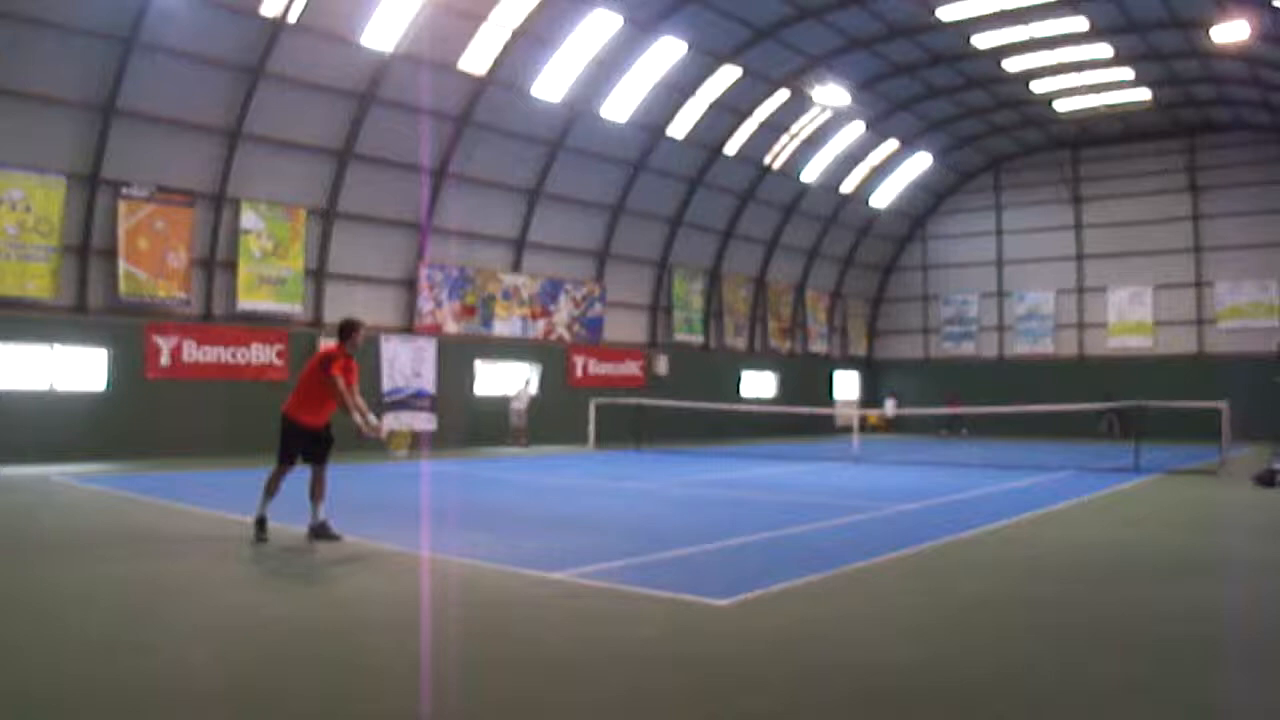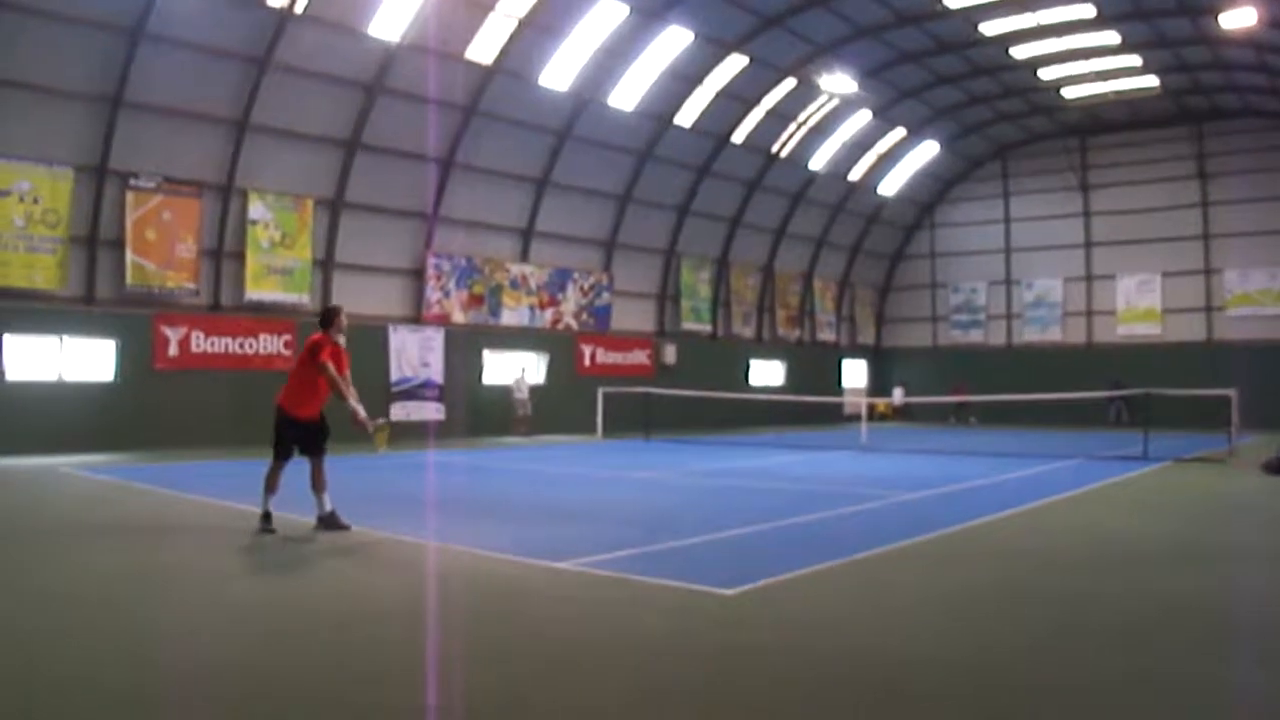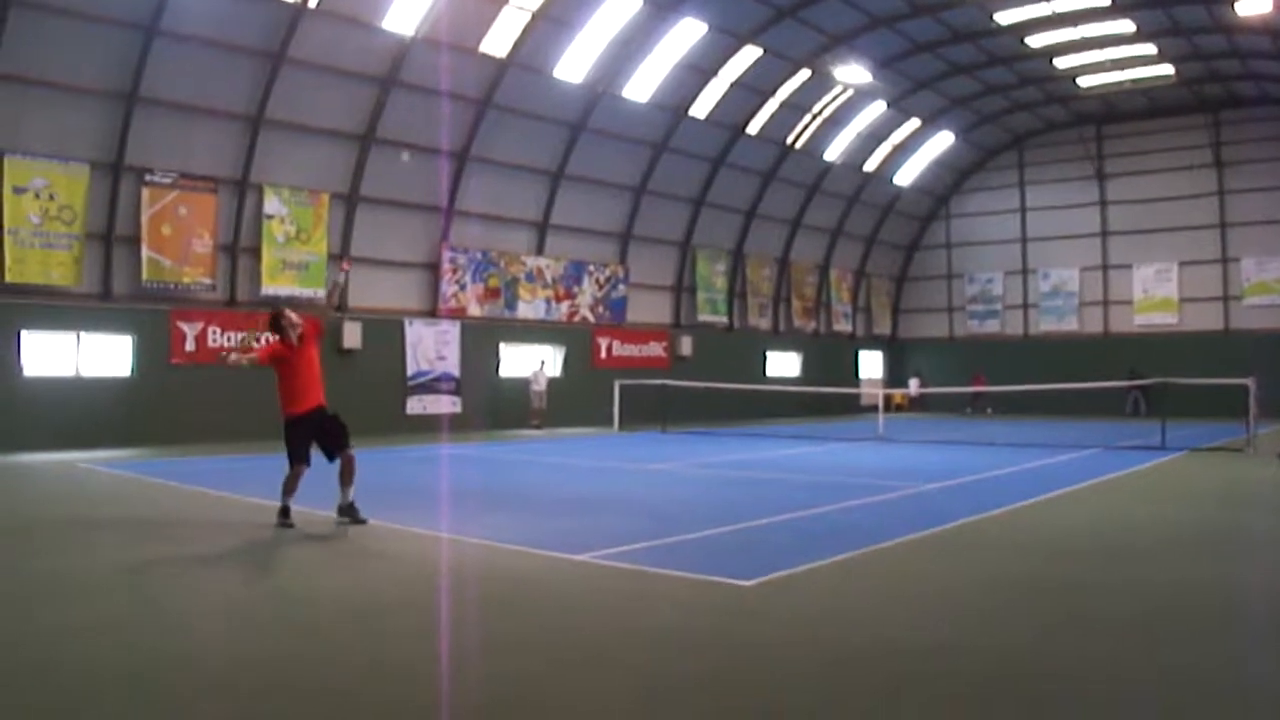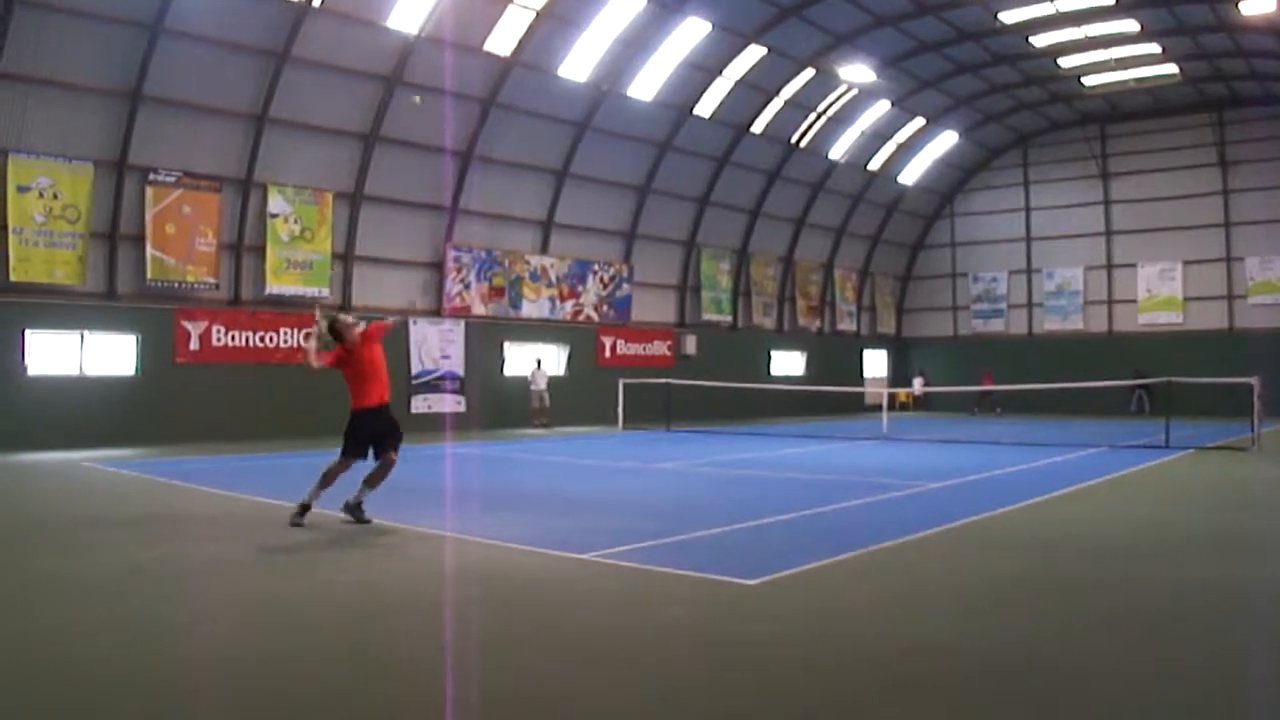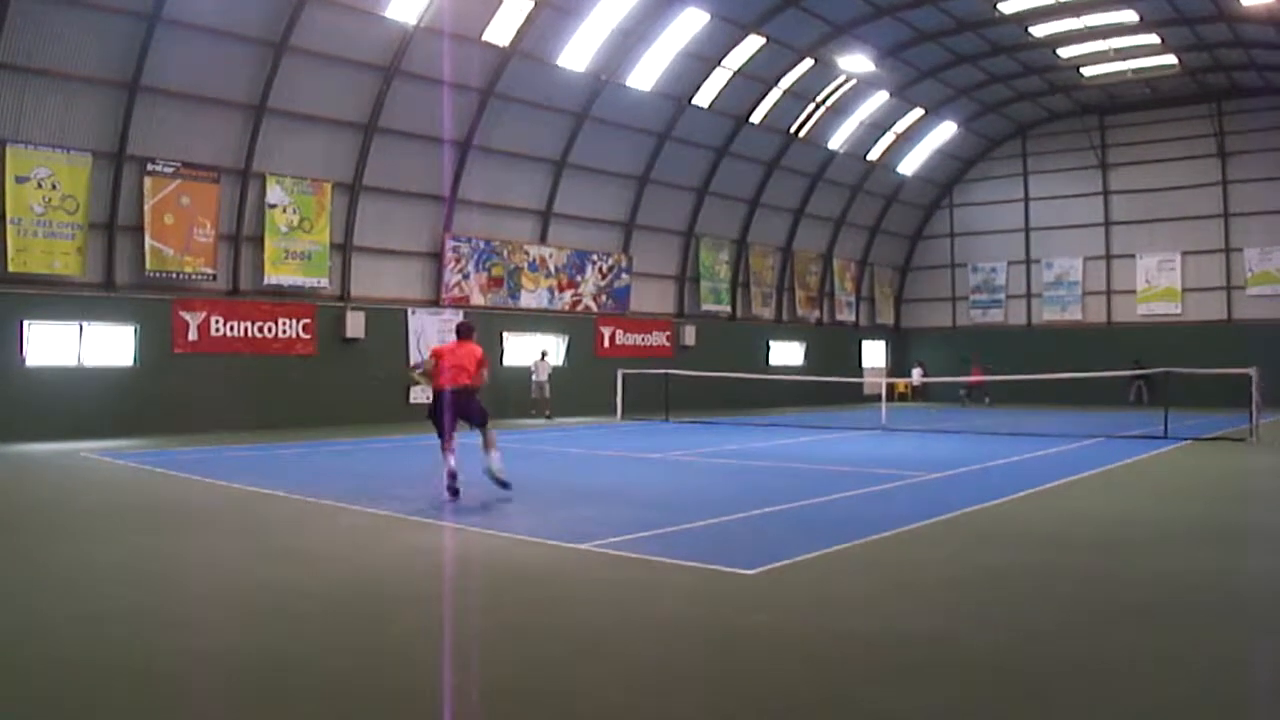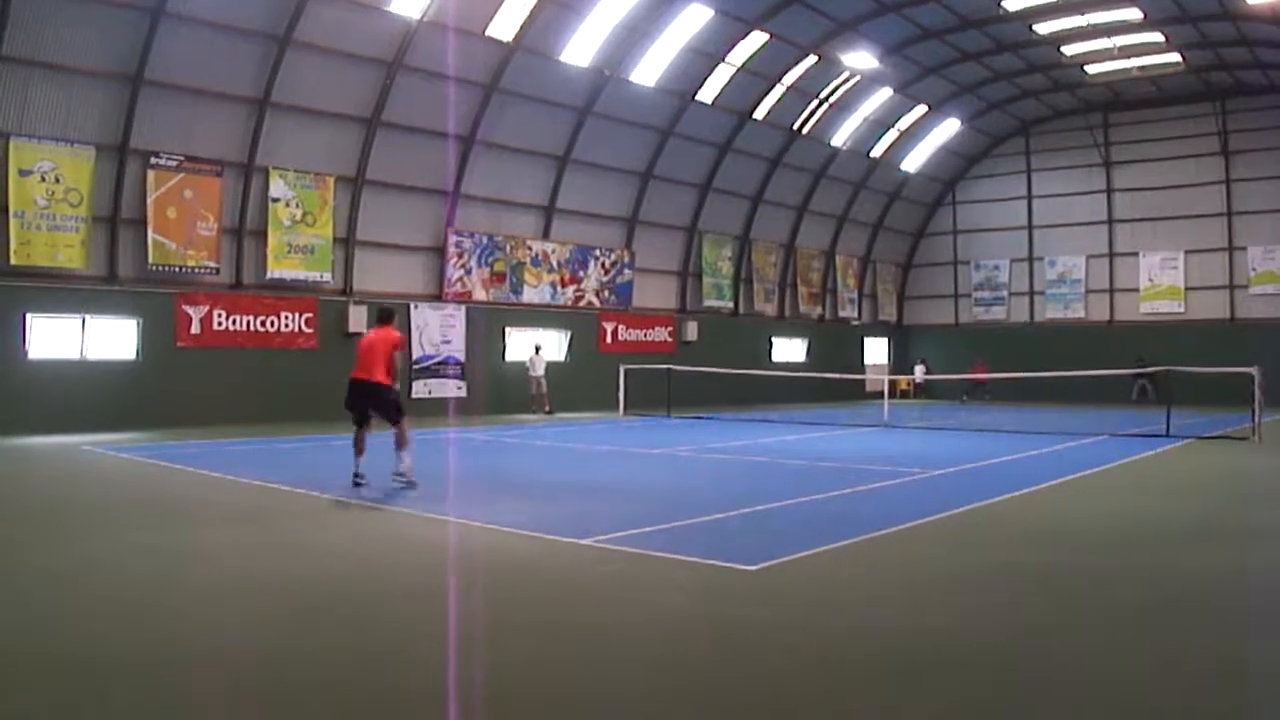
dt=0.7s
person 1, frame 1
left shoulder: (350, 363)
right shoulder: (331, 356)
left elbow: (355, 396)
right elbow: (340, 393)
left wrist: (371, 420)
right wrist: (359, 421)
left hip: (319, 423)
right hip: (297, 420)
left knee: (320, 469)
right knee: (283, 468)
left ankle: (317, 523)
right ankle: (260, 518)
person 1, frame 2
left shoulder: (339, 350)
right shoulder: (318, 344)
left elbow: (347, 384)
right elbow: (333, 380)
left wrist: (360, 412)
right wrist: (354, 408)
left hip: (313, 414)
right hip: (290, 413)
left knee: (318, 461)
right knee: (279, 463)
left ankle: (325, 513)
right ankle: (266, 513)
person 1, frame 3
left shoulder: (310, 335)
right shoulder: (277, 350)
left elbow: (329, 306)
right elbow: (249, 359)
left wrist: (340, 278)
right wrist: (234, 358)
left hip: (320, 410)
right hip: (296, 417)
left knee: (348, 456)
right knee: (299, 468)
left ankle: (346, 504)
right ankle: (285, 508)
person 1, frame 4
left shoulder: (370, 336)
right shoulder: (342, 353)
left elbow: (388, 324)
right elbow: (315, 364)
right wrist: (312, 342)
left hip: (382, 408)
right hip: (362, 411)
left knee: (390, 458)
right knee: (344, 463)
left ankle: (354, 503)
right ankle: (306, 504)
person 1, frame 5
left shoulder: (441, 349)
right shoulder: (479, 351)
left elbow: (426, 368)
right elbow: (483, 381)
left hip: (441, 395)
right hip: (464, 393)
left knee: (447, 439)
right knee: (486, 430)
left ankle: (451, 468)
right ankle: (493, 467)
person 1, frame 6
left shoulder: (366, 337)
right shoulder: (396, 337)
right elbow: (395, 365)
right wrist: (394, 384)
left hip: (356, 385)
right hip: (378, 386)
left knee: (362, 428)
right knee: (401, 424)
left ankle: (358, 473)
right ankle: (401, 471)
